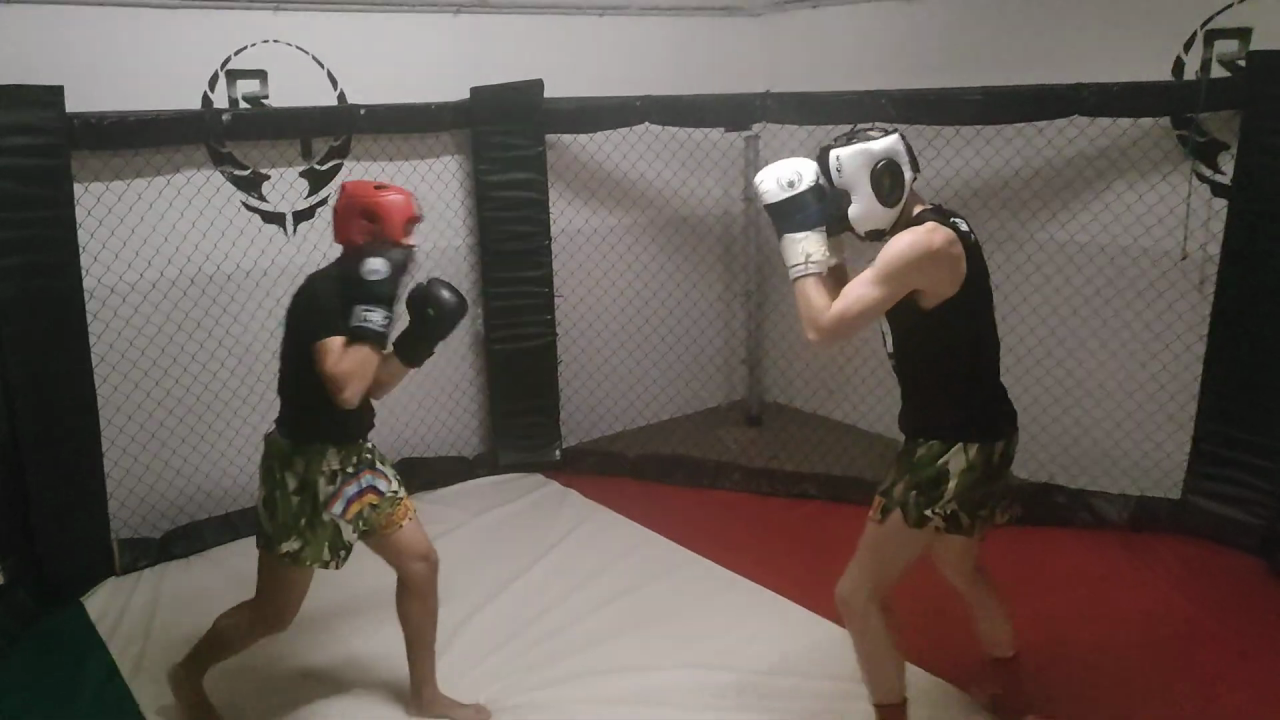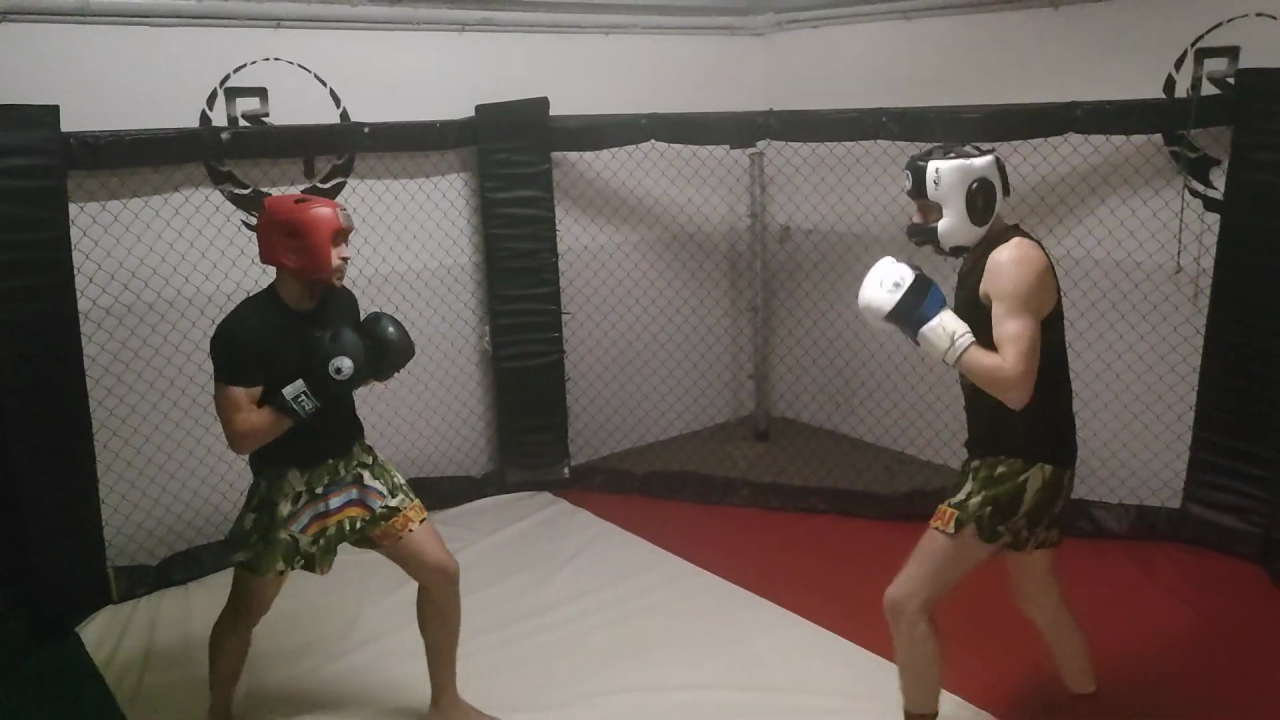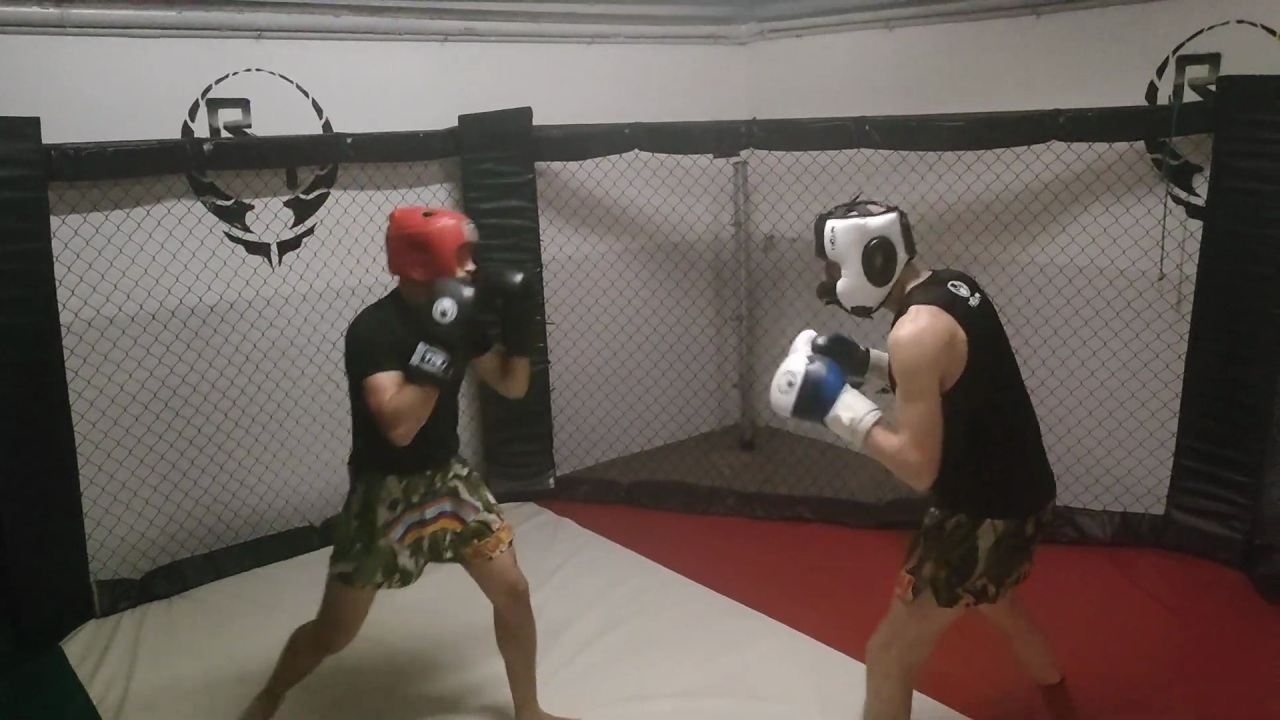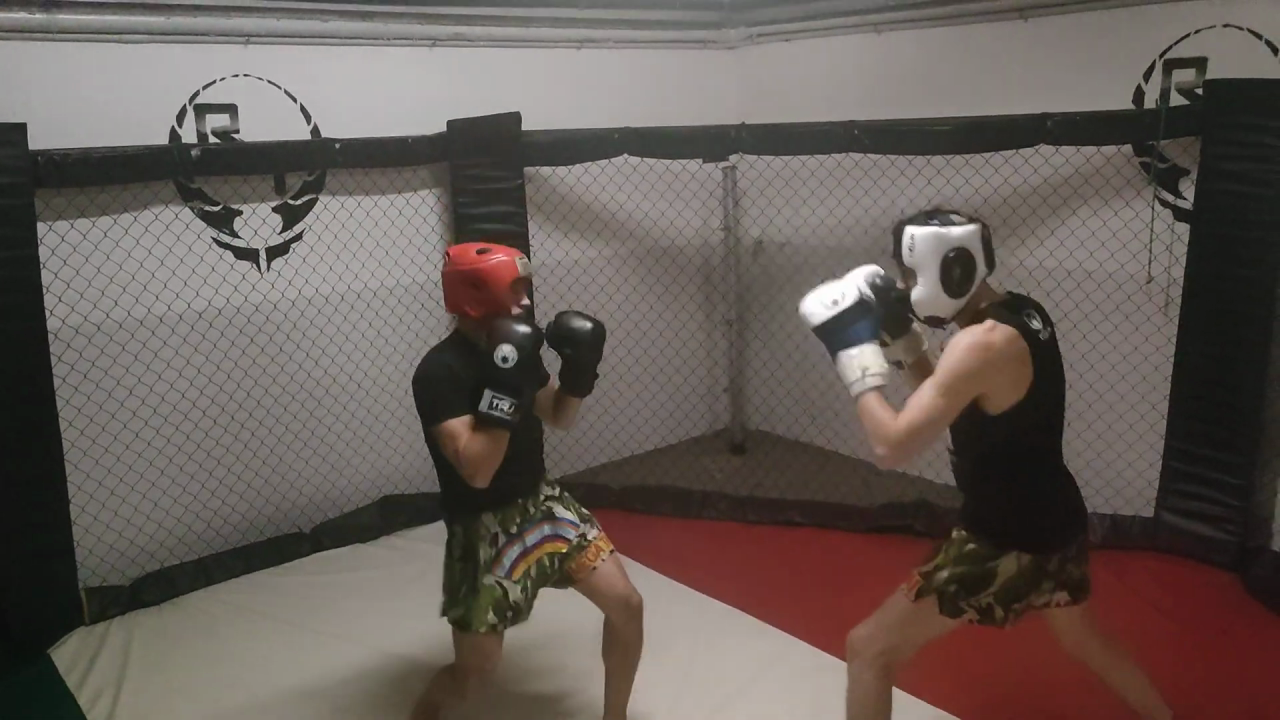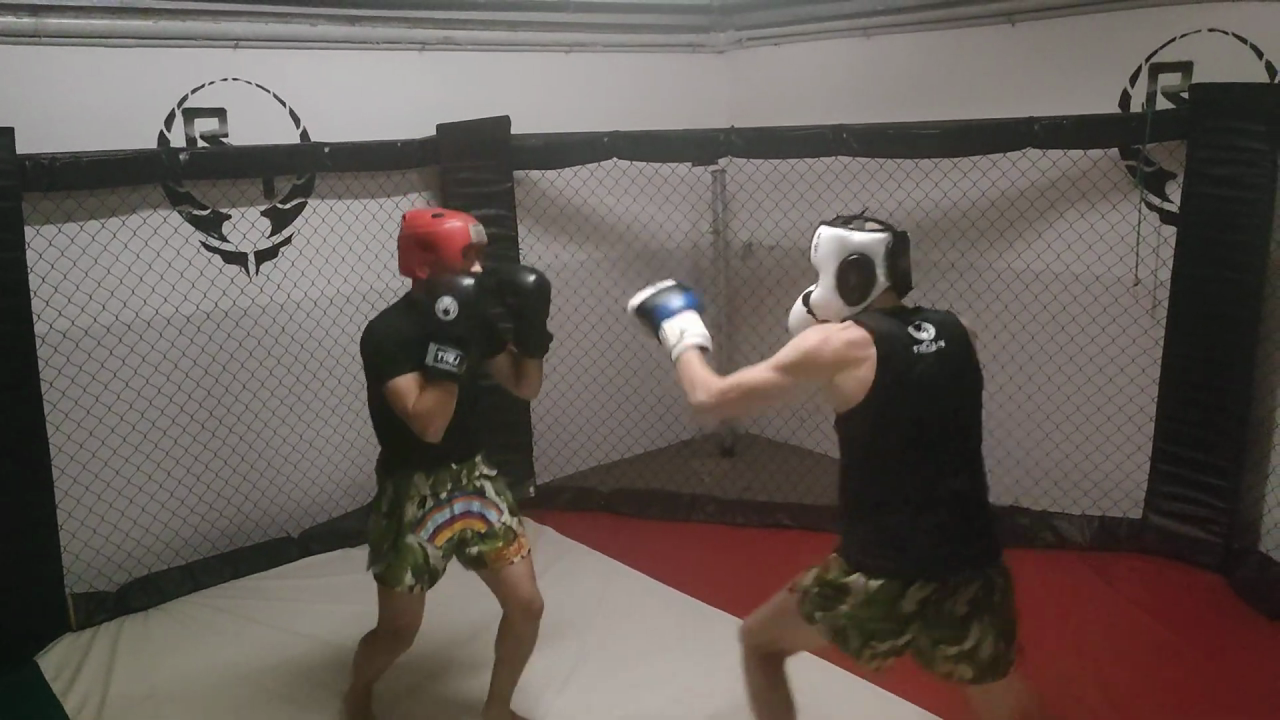
dt=0.4s
person 1, frame 1
left shoulder: (923, 244)
right shoulder: (932, 231)
left elbow: (823, 328)
right elbow: (850, 308)
left wrist: (798, 232)
right wrist: (823, 238)
left hip: (951, 448)
right hip: (976, 437)
left knee: (856, 596)
right knee: (958, 568)
person 1, frame 2
left shoulder: (1016, 259)
right shoulder: (983, 258)
left elbow: (1015, 384)
left wrist: (929, 320)
right wrist: (926, 317)
left hip: (1021, 463)
right hip: (1009, 457)
left knee: (906, 602)
right knee: (1040, 599)
person 1, frame 3
left shoulder: (918, 330)
right shoulder: (951, 285)
left elbow: (920, 469)
left wrist: (841, 400)
right wrist: (866, 365)
left hip: (983, 509)
right hip: (1022, 489)
left knee: (891, 656)
right knee: (994, 608)
person 1, frame 4
left shoulder: (984, 344)
right shoulder: (1024, 313)
left elbow: (891, 447)
right elbow: (949, 392)
left wrist: (855, 349)
right wrist: (897, 332)
left hip: (1001, 544)
right hip: (1057, 526)
left knee: (871, 649)
right knee: (1086, 640)
person 1, frame 5
left shoulder: (839, 345)
right shoulder: (956, 332)
left elbow: (708, 399)
left wrist: (678, 322)
left hip: (878, 576)
right hip: (971, 569)
left knee: (761, 638)
person 2, frame 1
left shoulder: (363, 290)
right shoulder: (324, 293)
right elbow: (346, 390)
left wrist: (420, 339)
right wrist: (374, 306)
left hip: (355, 455)
right hip: (306, 463)
left knee: (420, 561)
right knee: (275, 612)
right ankle: (188, 675)
person 2, frame 2
left shoulder: (339, 301)
right shoulder: (243, 330)
right elbow: (240, 437)
left wrist: (374, 359)
right wrist: (312, 388)
left hip: (356, 464)
right hip: (289, 485)
left knee: (441, 570)
right knee: (243, 614)
person 2, frame 3
left shoulder: (451, 307)
right shoulder: (372, 330)
left elbow: (512, 386)
right elbow: (400, 428)
left wrist: (518, 327)
right wrist: (438, 343)
left hip: (448, 477)
right hip: (386, 491)
left knee: (513, 591)
right knee: (335, 631)
person 2, frame 4
left shoulder: (517, 343)
right shoulder: (439, 373)
left elbow: (558, 419)
right elbow: (478, 472)
left wrist: (578, 372)
right wrist: (508, 392)
left hip: (542, 503)
right hip: (484, 524)
left knee: (625, 604)
right knee: (475, 674)
person 2, frame 5
left shoulder: (476, 313)
right shoulder: (388, 334)
left elbow: (527, 386)
right elbow: (429, 426)
left wrist: (533, 324)
right wrist: (450, 342)
left hip: (475, 477)
right hip: (413, 490)
left knee: (526, 605)
right knee: (399, 631)
